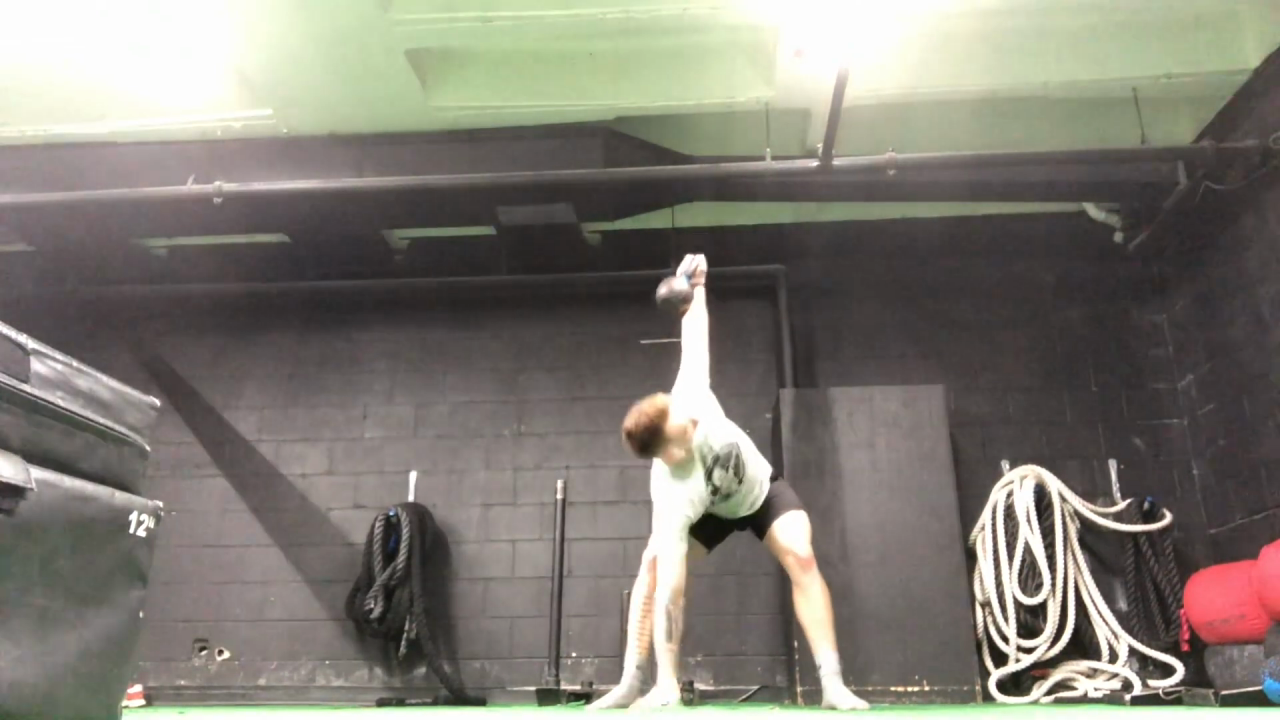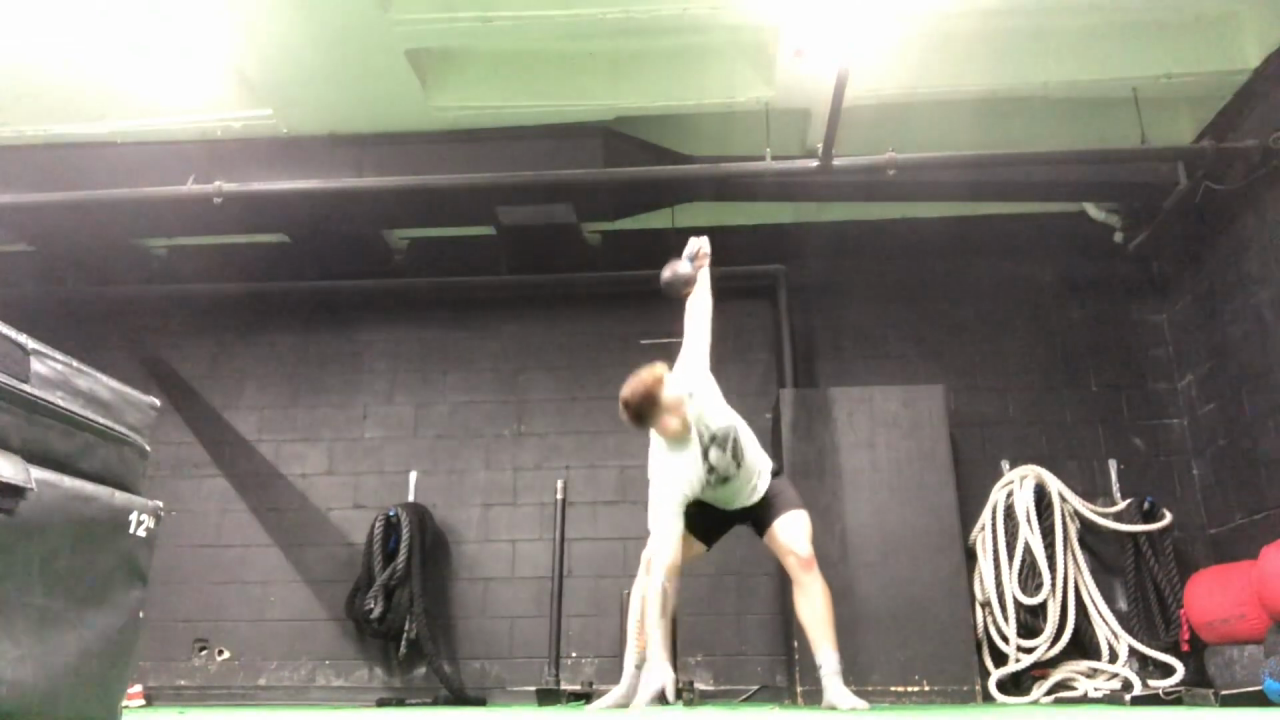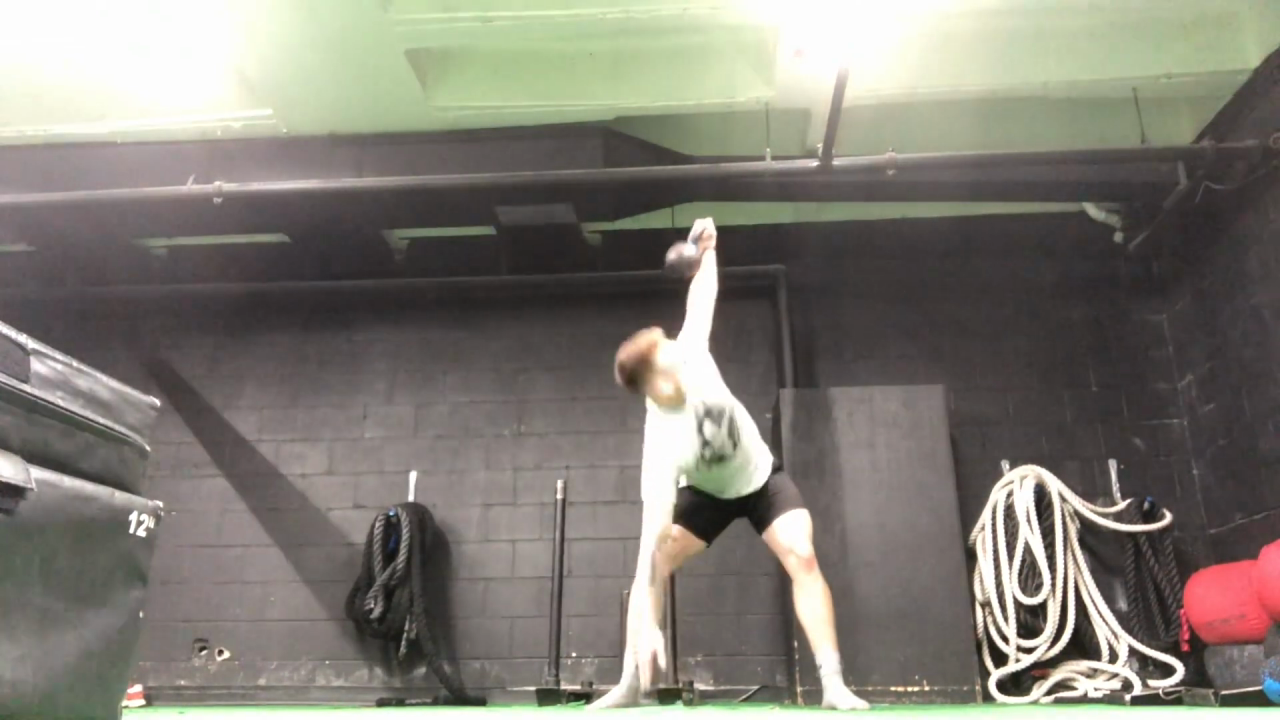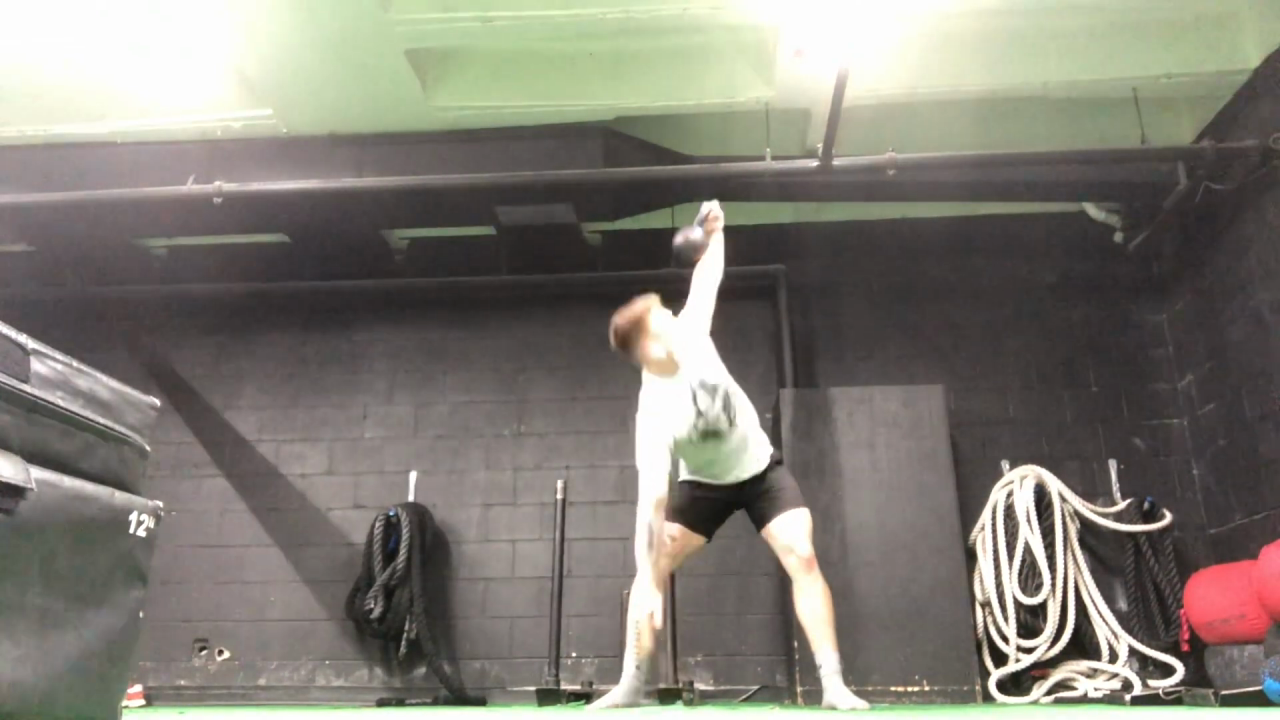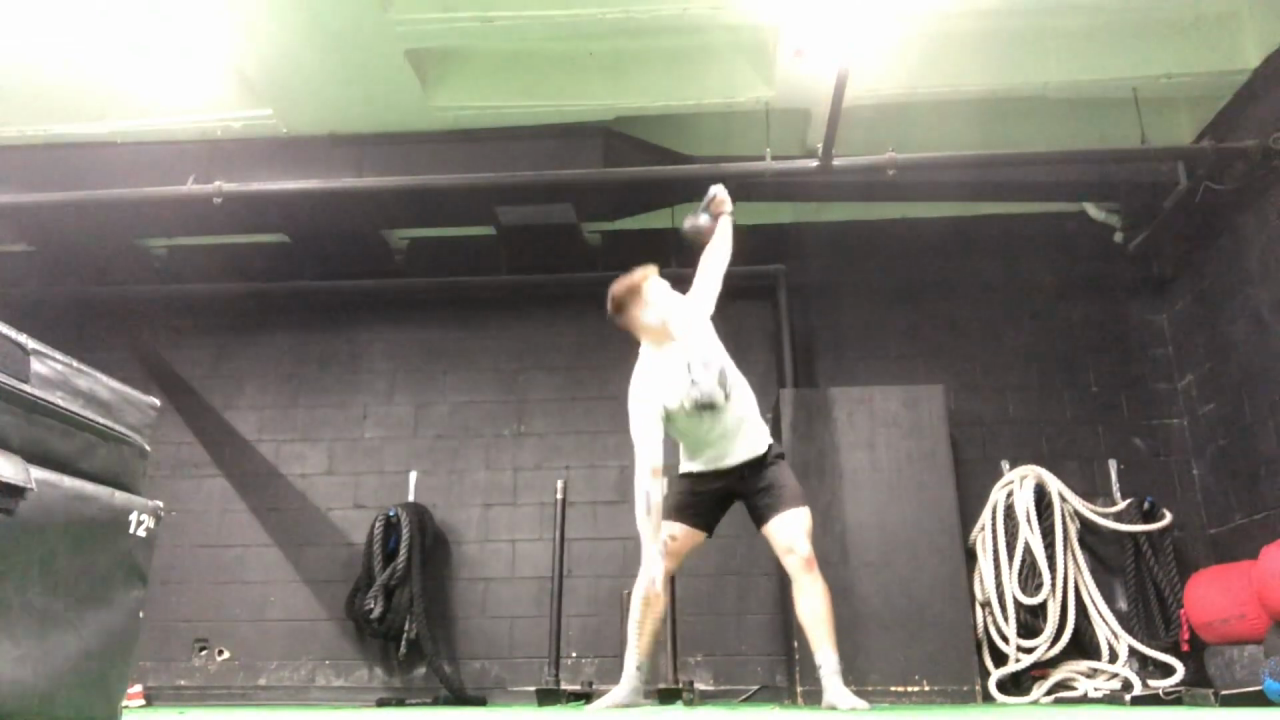
dt=0.1s
person 1, frame 1
left shoulder: (689, 401)
right shoulder: (673, 498)
left elbow: (694, 343)
right elbow: (671, 590)
left wrist: (696, 285)
right wrist: (667, 679)
left hip: (763, 487)
right hip: (712, 512)
left knee: (801, 557)
right knee: (654, 566)
left ankle: (832, 683)
right ankle: (631, 683)
person 1, frame 2
left shoulder: (691, 382)
right shoulder: (668, 471)
left elbow: (697, 321)
right elbow: (662, 568)
left wrist: (700, 268)
right wrist: (659, 658)
left hip: (763, 484)
right hip: (708, 502)
left knee: (802, 557)
right knee: (650, 564)
left ankle: (833, 684)
right ankle: (632, 683)
person 1, frame 3
left shoulder: (688, 362)
right shoulder: (661, 448)
left elbow: (701, 301)
right elbow: (654, 532)
right wrist: (647, 622)
left hip: (763, 477)
right hip: (706, 493)
left knee: (802, 557)
right knee: (650, 559)
left ankle: (833, 684)
right ankle: (631, 683)
person 1, frame 4
left shoulder: (689, 337)
right shoulder: (655, 415)
left elbow: (706, 279)
right elbow: (651, 504)
right wrist: (651, 586)
left hip: (761, 468)
right hip: (705, 483)
left knee: (801, 555)
right knee: (654, 564)
left ankle: (833, 684)
right ankle: (632, 683)
person 1, frame 5
left shoulder: (688, 318)
right shoulder: (647, 387)
left elbow: (714, 265)
right elbow: (648, 473)
right wrist: (651, 560)
left hip: (760, 458)
right hip: (703, 473)
left knee: (800, 554)
right knee: (658, 559)
left ankle: (832, 683)
right ankle: (632, 682)
